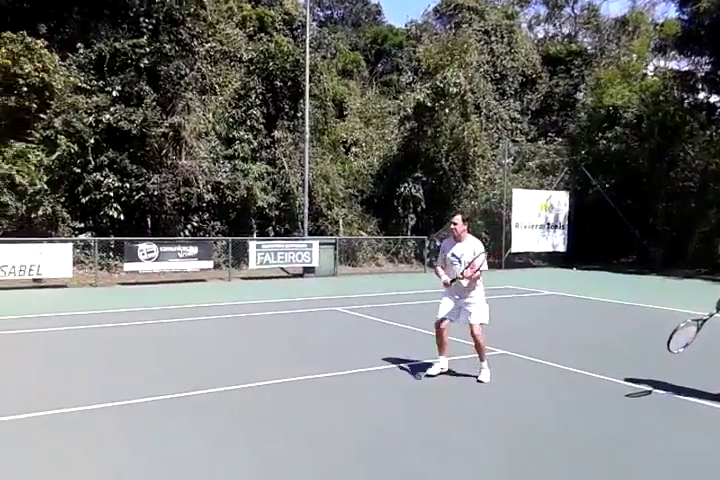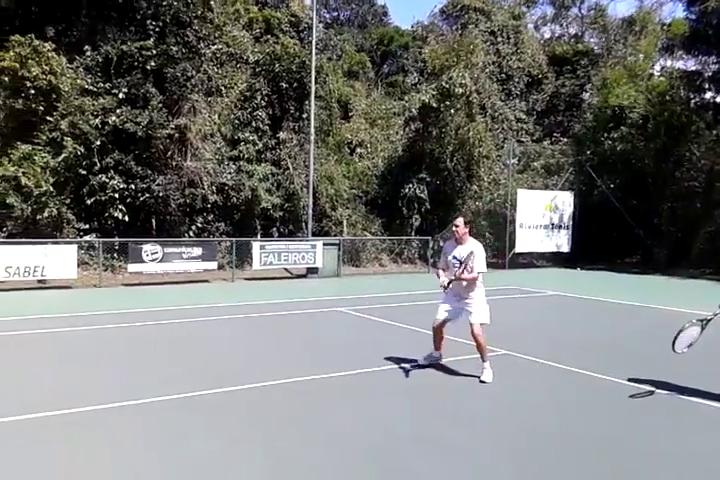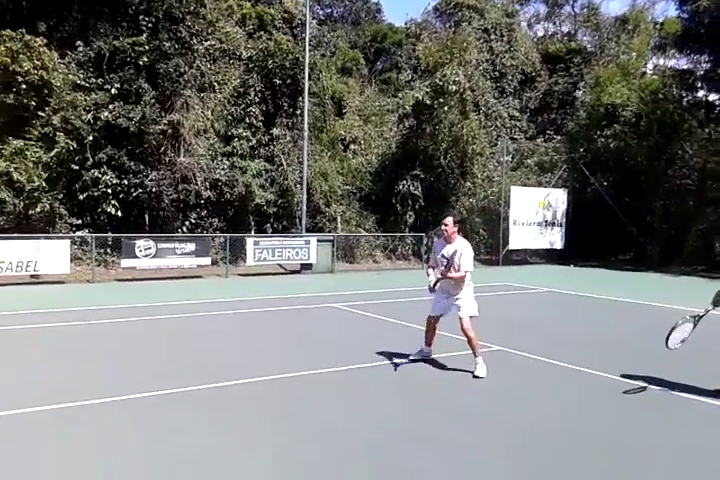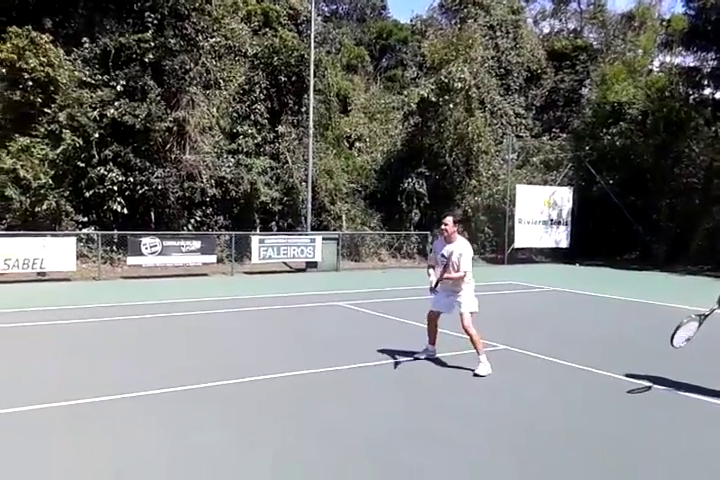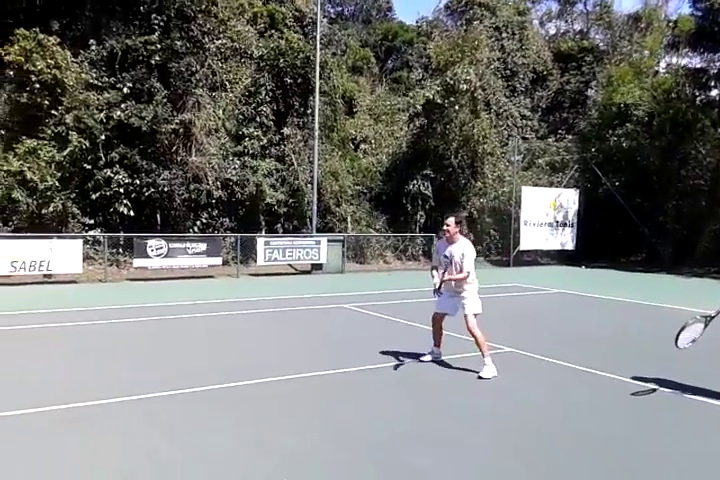
dt=0.1s
person 1, frame 1
left shoulder: (476, 245)
right shoulder: (446, 244)
left elbow: (478, 273)
right elbow: (438, 266)
left wrist: (470, 275)
right wrist: (442, 277)
left hip: (472, 295)
right hip: (451, 293)
left knee: (476, 333)
right knee: (440, 325)
left ankle: (484, 367)
right ankle: (442, 362)
person 1, frame 2
left shoulder: (476, 248)
right shoulder: (448, 245)
left elbow: (476, 275)
right elbow: (441, 267)
left wrist: (464, 277)
right wrist: (442, 278)
left hip: (473, 295)
right hip: (452, 294)
left knee: (476, 333)
right knee: (437, 326)
left ankle: (486, 367)
right ankle: (436, 354)
person 1, frame 3
left shoulder: (464, 247)
right shoulder: (438, 244)
left elbow: (463, 274)
right elbow: (432, 266)
left wrist: (450, 276)
right wrist: (431, 276)
left hip: (462, 292)
right hip: (442, 291)
left knee: (466, 327)
right knee: (430, 321)
left ankle: (480, 363)
right ankle: (426, 350)
person 1, frame 4
left shoulder: (464, 247)
right shoulder: (437, 243)
left elbow: (462, 274)
right elbow: (431, 265)
left wrist: (446, 276)
right wrist: (432, 277)
left hip: (463, 289)
right hip: (444, 289)
left knee: (467, 325)
right knee: (431, 317)
left ankle: (483, 362)
right ankle: (430, 349)
person 1, frame 5
left shoulder: (466, 247)
right shoulder: (440, 244)
left elbow: (465, 275)
right elbow: (435, 266)
left wrist: (448, 278)
right wrist: (436, 278)
left hip: (467, 290)
right hip: (448, 290)
left knee: (471, 326)
right knee: (436, 319)
left ankle: (489, 364)
right ankle: (436, 352)
